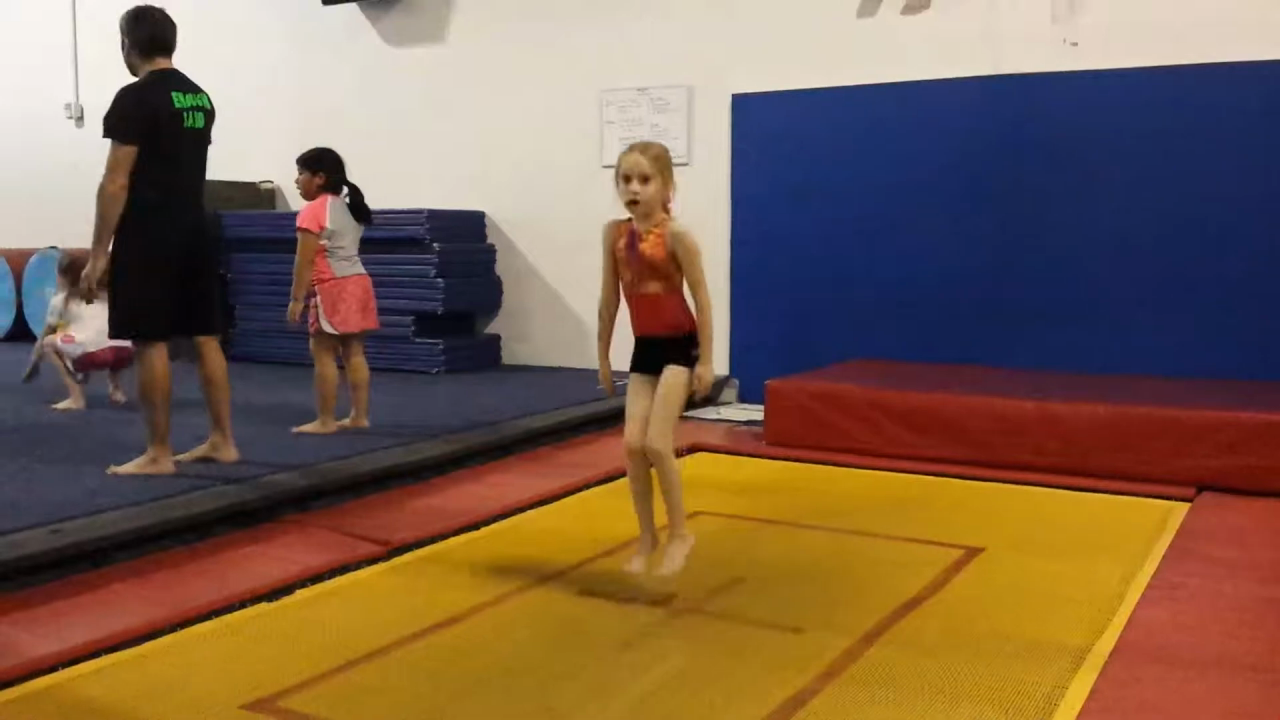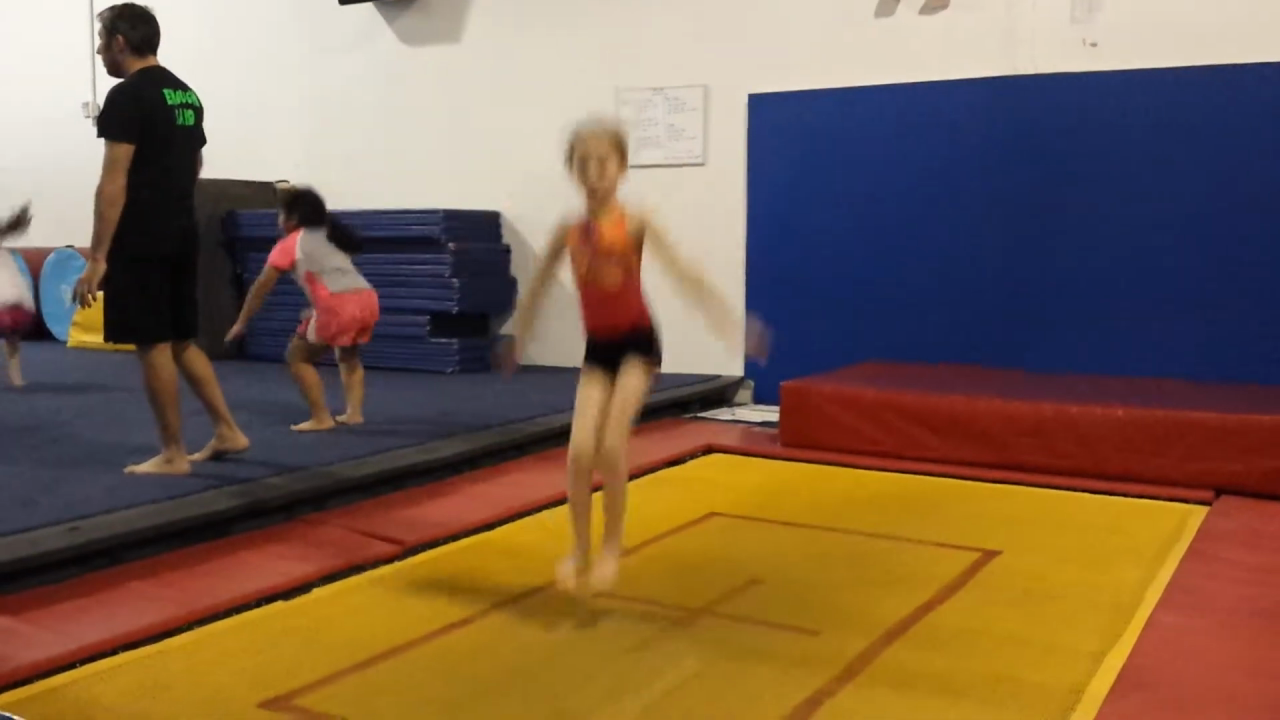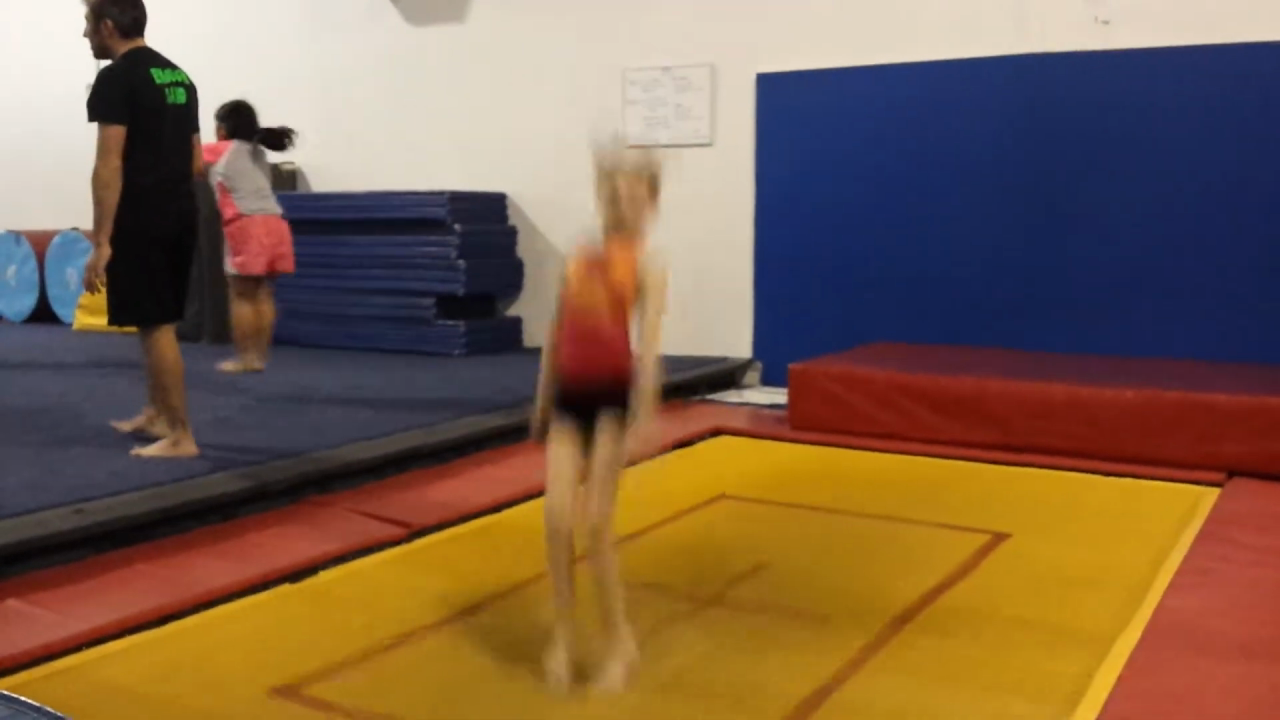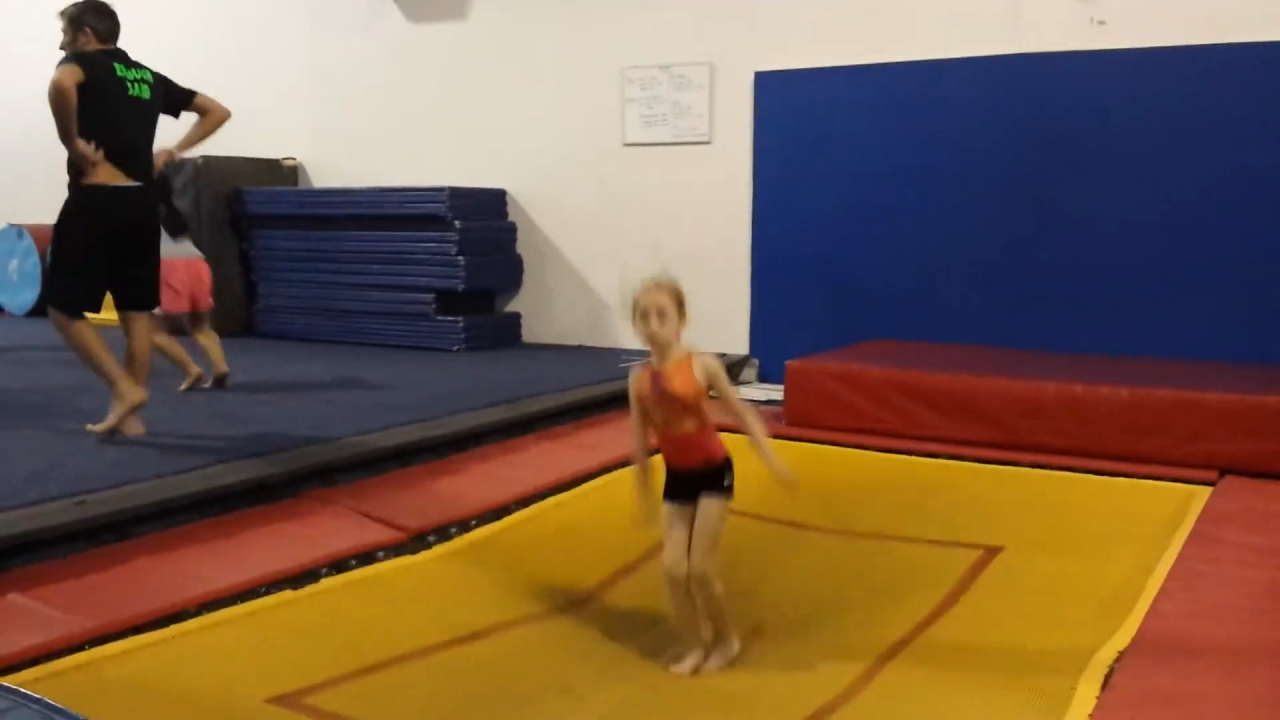
dt=1s
person 1, frame 1
left shoulder: (677, 236)
right shoulder: (614, 234)
left elbow: (700, 299)
right elbow: (609, 298)
left wrist: (705, 361)
right wrist: (603, 354)
left hip: (679, 345)
right hip: (644, 348)
left knee: (656, 445)
right knee: (632, 446)
left ankle: (679, 532)
right ankle: (648, 535)
person 1, frame 2
left shoulder: (634, 223)
right shoulder: (569, 231)
left elbow: (680, 270)
right elbow: (538, 283)
left wrist: (724, 318)
right wrist: (518, 335)
left hip: (636, 343)
right hip: (597, 346)
left knee: (611, 446)
right knee: (579, 452)
left ankle: (612, 544)
right ankle: (579, 550)
person 1, frame 3
left shoulder: (645, 262)
right shoulder: (580, 259)
left elbow: (648, 341)
left wrist: (647, 401)
right wrist: (542, 404)
left hip: (618, 393)
right hip: (569, 392)
left knee: (598, 528)
right knee: (557, 522)
left ankle: (621, 641)
right ankle: (561, 635)
person 1, frame 4
left shoulder: (703, 366)
right shoulder: (639, 379)
left elbow: (742, 412)
right elbow: (637, 438)
left wrist: (772, 459)
right wrist: (643, 490)
left hip: (713, 473)
right hip: (677, 479)
left knee: (700, 570)
right knee: (673, 570)
left ankle: (727, 639)
right ankle: (695, 644)
person 2, frame 1
left shoulder: (135, 98)
right shoulder: (200, 98)
left elbow: (116, 183)
left wrist: (99, 253)
left hip: (148, 238)
right hip: (193, 232)
left knee: (149, 344)
right knee: (206, 338)
left ankle: (159, 454)
right ankle: (222, 440)
person 2, frame 2
left shoulder: (127, 96)
right shoulder: (187, 95)
left elbow: (114, 184)
left wrist: (97, 258)
left hip: (141, 240)
right hip: (182, 233)
left knee: (154, 346)
right knee: (180, 341)
left ankle: (174, 454)
right ankle: (227, 431)
person 2, frame 3
left shoulder: (116, 78)
right shoulder: (179, 76)
left elbow: (110, 166)
left wrist: (101, 242)
left hip: (140, 221)
right hip: (180, 216)
left knee: (155, 327)
right knee: (158, 324)
left ankle: (180, 436)
right ankle: (158, 414)
person 2, frame 4
left shoulder: (84, 64)
right shoulder: (149, 77)
left elbow: (61, 84)
right elbow: (218, 112)
left wrist: (71, 141)
right wrist: (174, 149)
left hip: (95, 203)
right hip: (141, 204)
left knee: (64, 310)
right knee: (137, 313)
left ankle: (126, 388)
right ankle: (128, 417)
person 3, frame 1
left shoulder: (313, 210)
right shoulder: (349, 209)
left elbow: (305, 260)
left wrist: (296, 299)
left hip: (334, 287)
right hip: (358, 282)
left knee: (323, 353)
right knee: (353, 353)
left ankle: (326, 420)
right ankle: (359, 416)
person 3, frame 2
left shoulder: (289, 244)
right shoulder: (331, 238)
left elbow: (259, 288)
left wrist: (241, 322)
right wrist: (309, 320)
left hip: (338, 305)
right hip: (368, 301)
left knee: (298, 357)
right knee: (348, 355)
left ankle: (320, 417)
right ankle: (354, 412)
person 3, frame 3
left shoulder: (220, 151)
right shoulder: (257, 153)
left hip: (246, 225)
right hip: (275, 224)
left knee: (241, 296)
right knee: (263, 295)
left ankle: (245, 357)
right ankle: (258, 356)
person 3, frame 4
right shoulder: (172, 214)
left hip: (170, 269)
right hip: (198, 267)
left knee: (156, 331)
right knee: (201, 327)
left ankle: (191, 370)
right ankle: (220, 367)
